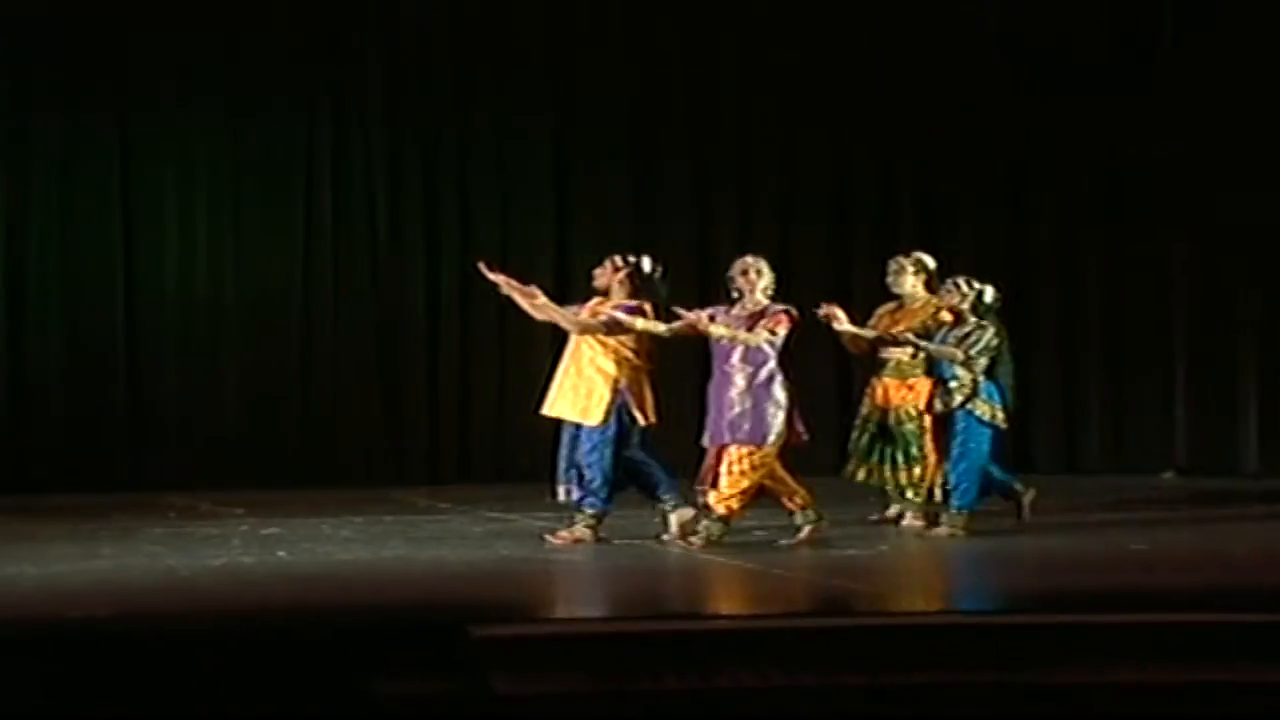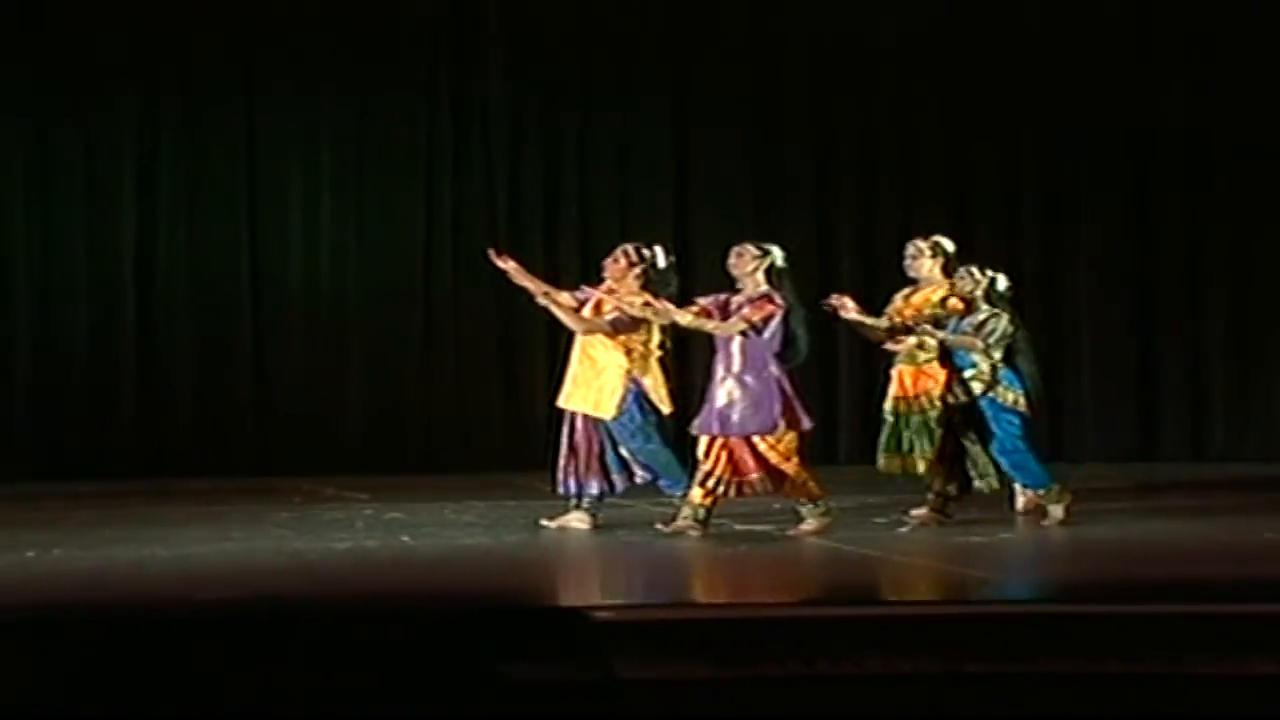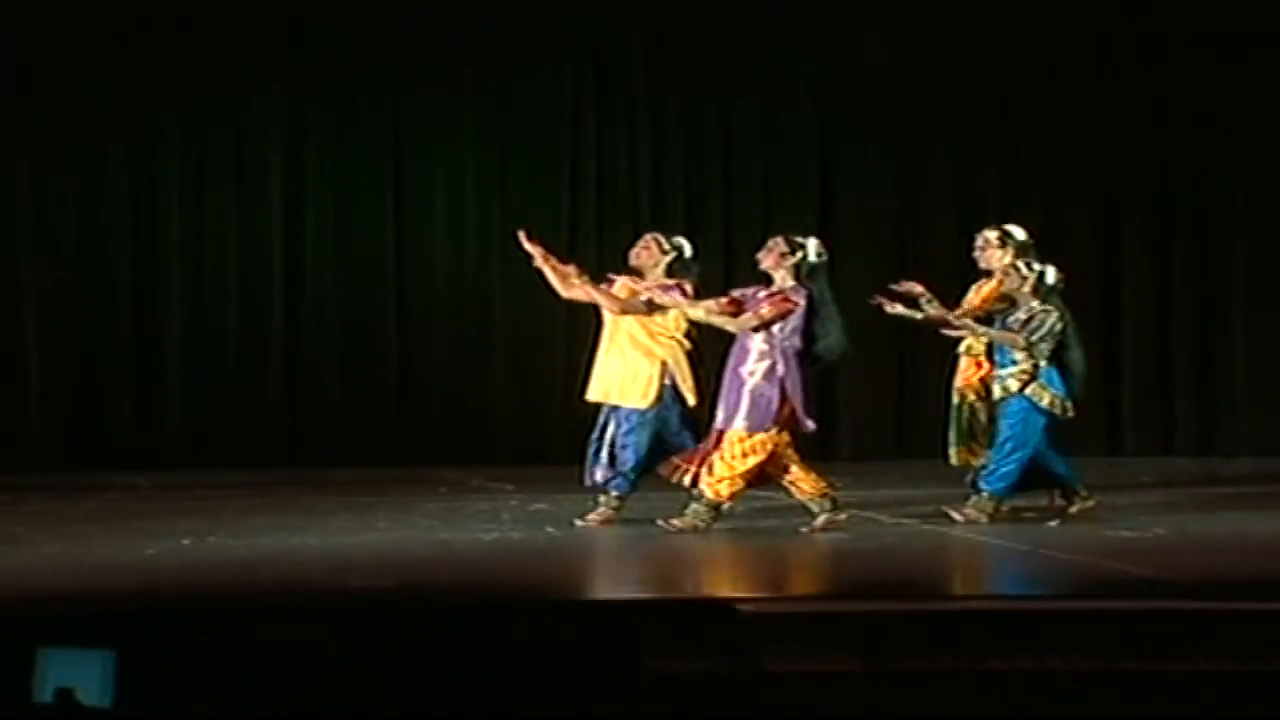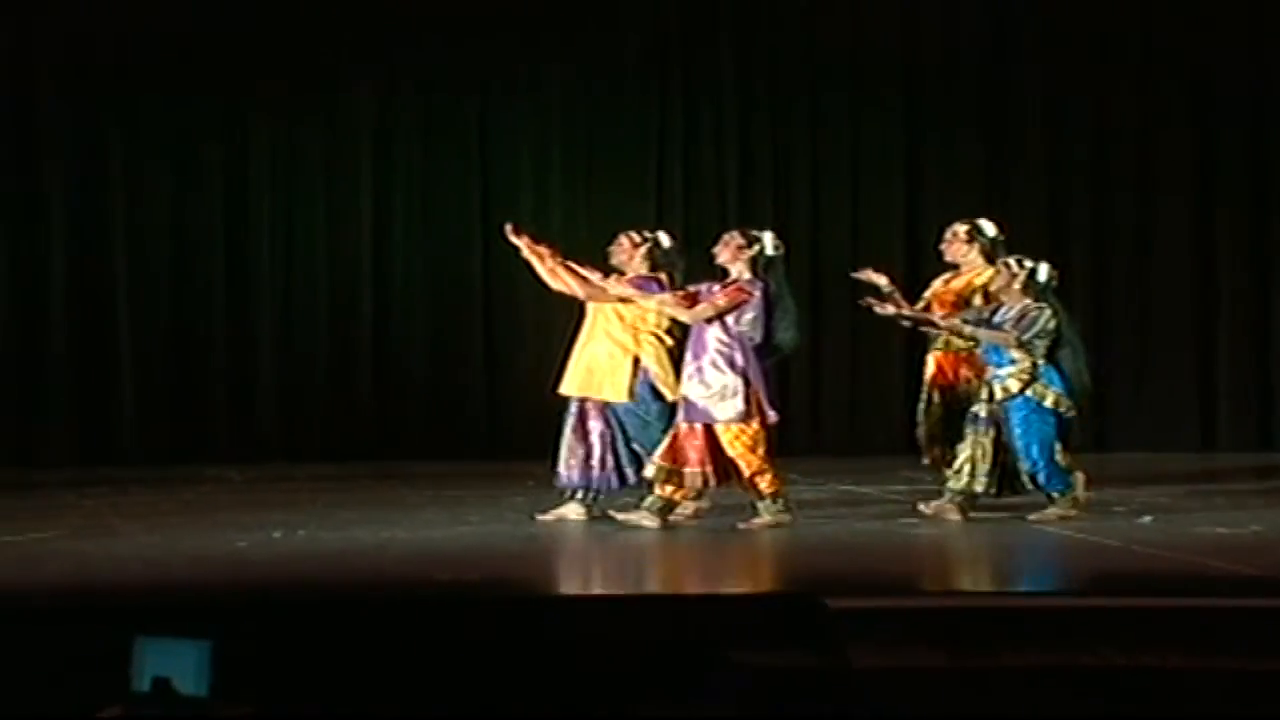
dt=1s
person 1, frame 1
left shoulder: (780, 314)
right shoulder: (721, 314)
left elbow: (754, 339)
right elbow: (673, 328)
left wrist: (712, 329)
right wrist: (641, 323)
left hip: (761, 400)
right hip: (728, 402)
left knee: (740, 465)
right knee: (760, 469)
left ankle: (715, 526)
right ankle: (806, 516)
person 1, frame 2
left shoulder: (770, 300)
right shoulder: (725, 302)
left elbow: (726, 329)
right elbow: (682, 315)
left wrist: (683, 318)
right wrist: (638, 310)
left hip: (759, 389)
right hip: (728, 389)
left knee: (778, 456)
right knee: (713, 453)
left ankle: (818, 511)
right ankle: (693, 518)
person 1, frame 3
left shoulder: (794, 296)
right shoulder: (757, 294)
left elbow: (739, 325)
right elbow: (709, 307)
left wrist: (694, 311)
right wrist: (671, 300)
left hip: (767, 384)
right hip: (750, 383)
left knee: (739, 449)
right knee: (776, 454)
left ankle: (702, 513)
right ankle: (825, 505)
person 1, frame 4
left shoulder: (749, 287)
right shoulder: (714, 289)
left elbow: (691, 315)
right elbow: (672, 301)
left wrist: (644, 300)
right wrist: (627, 292)
left hip: (728, 378)
right hip: (703, 377)
left knee: (740, 446)
right knee: (688, 444)
left ankle: (776, 508)
right ankle: (656, 510)
person 2, frame 1
left shoulder: (630, 310)
right shoulder: (596, 307)
left elbow: (580, 327)
right elbow: (543, 315)
left wrist: (542, 301)
right wrist: (507, 285)
left hip: (610, 396)
right hip: (590, 398)
left knee: (594, 456)
right knee: (625, 459)
left ankle: (586, 524)
right ankle: (676, 508)
person 2, frame 2
left shoulder: (638, 307)
right shoulder: (603, 293)
left elbow: (585, 326)
right elbow: (561, 297)
left wrist: (546, 300)
right wrist: (516, 271)
left hip: (623, 389)
right hip: (595, 387)
left knee: (643, 446)
right knee: (588, 448)
right ankle: (584, 510)
person 2, frame 3
left shoulder: (670, 291)
right shoulder: (622, 285)
left elbow: (620, 307)
right elbow: (569, 292)
left wrist: (583, 280)
right wrist: (540, 258)
left hip: (652, 378)
right hip: (623, 377)
left knee: (630, 440)
right knee: (673, 442)
left ankle: (611, 504)
person 2, frame 4
left shoulder: (648, 284)
right shoulder: (613, 284)
left elbow: (589, 294)
right elbow: (560, 284)
left wrist: (556, 262)
right wrist: (529, 251)
left hip: (634, 375)
right hip: (601, 375)
left knee: (651, 439)
right knee: (586, 434)
right ankle: (579, 502)
person 3, frame 1
left shoulder: (940, 312)
right shoulder: (886, 313)
right elbow: (859, 348)
left wrist: (910, 352)
right wrist: (844, 324)
left hip: (920, 387)
right hip: (887, 386)
left knee: (915, 446)
right knee: (875, 443)
left ankle: (914, 509)
right ankle: (898, 503)
person 3, frame 2
left shoulder: (952, 295)
right shoulder: (904, 296)
right elbow: (880, 333)
left wrist: (915, 340)
right wrist: (855, 313)
left hip: (939, 375)
right hip: (906, 376)
left knee: (941, 437)
right knee: (914, 438)
left ankle: (938, 499)
right ankle: (937, 497)
person 3, frame 3
right shoulder: (981, 286)
right elbow: (952, 323)
right wrist: (924, 297)
left hip: (996, 365)
right hip: (973, 365)
left knee: (990, 429)
right knee: (970, 428)
person 3, frame 4
left shoulder: (991, 279)
right shoulder: (944, 282)
right wrist: (887, 288)
left hip: (972, 363)
right hip: (943, 362)
right knee: (945, 426)
person 4, frame 1
left shoulder: (985, 331)
right shoulder: (947, 330)
left elbow: (959, 355)
left wrist: (920, 344)
left hip: (976, 404)
right hip: (954, 403)
left knee: (966, 460)
right knee: (976, 461)
left ankle: (956, 519)
right ankle: (1017, 493)
person 4, frame 2
left shoulder: (998, 318)
right shoulder: (959, 319)
left elbow: (978, 344)
left wrist: (938, 336)
left hip: (997, 392)
right hip: (972, 393)
left knee: (1009, 447)
left ankle: (1053, 496)
person 4, frame 3
left shoulder: (1048, 315)
right shoulder: (1007, 313)
left elbow: (1021, 341)
right elbow: (962, 323)
left wrist: (978, 330)
left hip: (1031, 393)
right hip: (1011, 391)
left knee: (1010, 448)
right knee: (1035, 449)
left ankle: (983, 504)
right ankle: (1078, 494)
person 4, frame 4
left shoulder: (1041, 314)
right shoulder: (996, 311)
left elbow: (1010, 339)
right elbow: (953, 322)
left wrist: (964, 329)
right wrist: (901, 313)
left hip: (1030, 393)
right hip: (999, 391)
left knee: (1035, 452)
right knee: (976, 444)
left ankle: (1067, 500)
right ankle: (956, 502)
